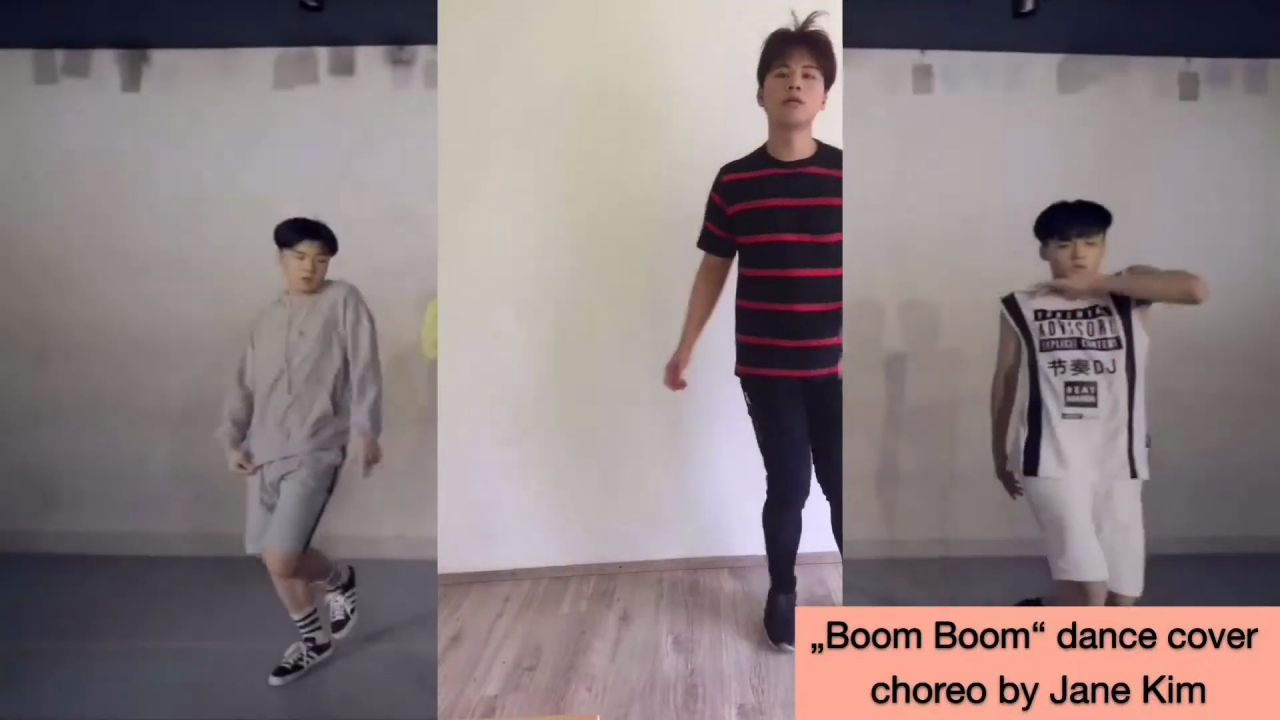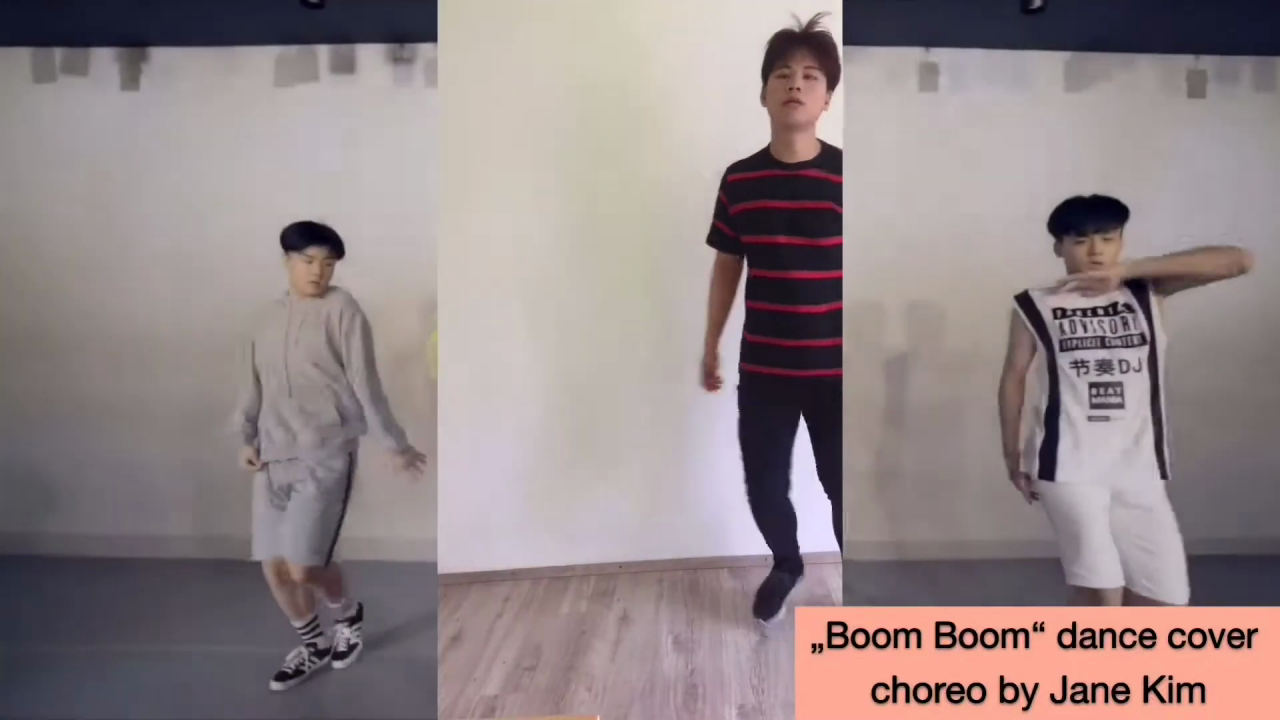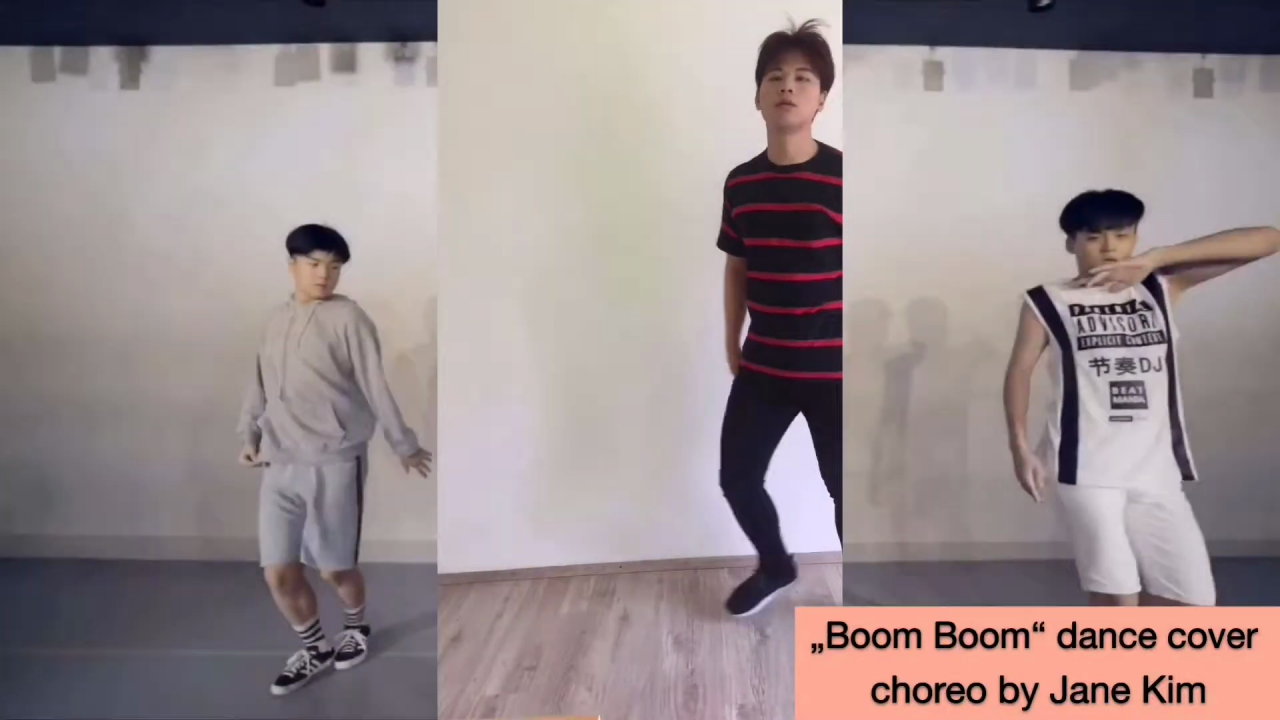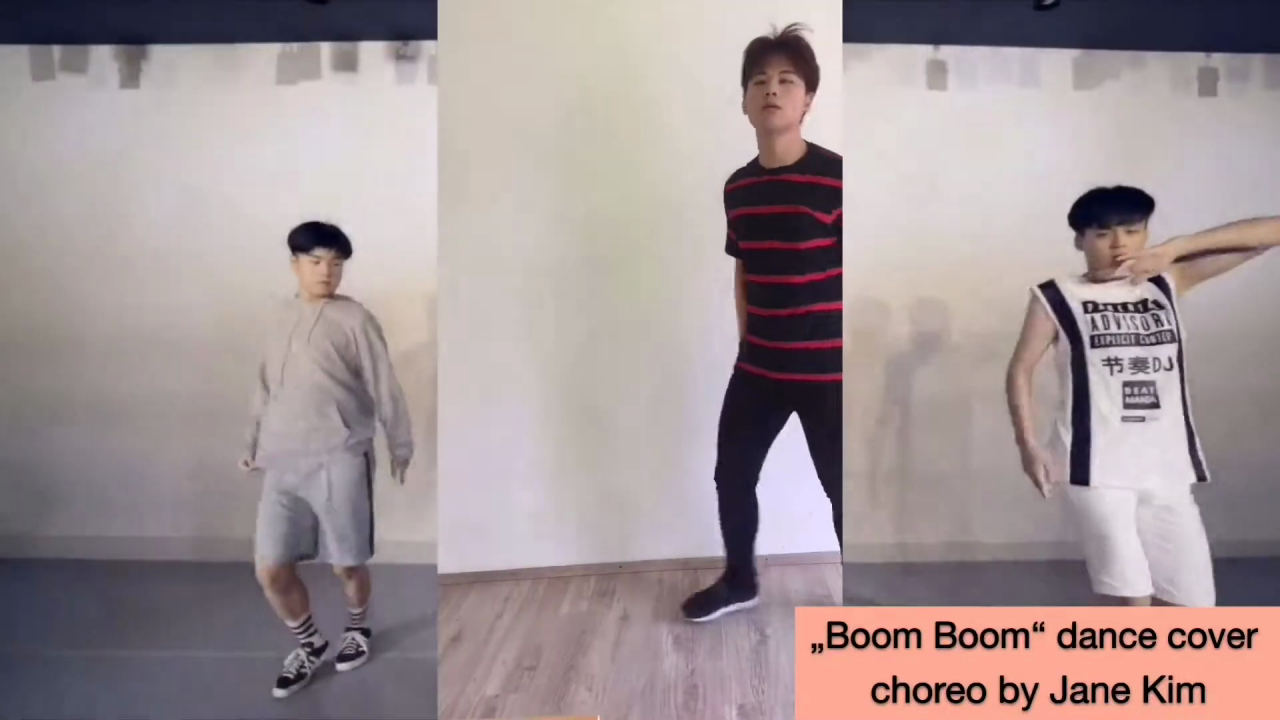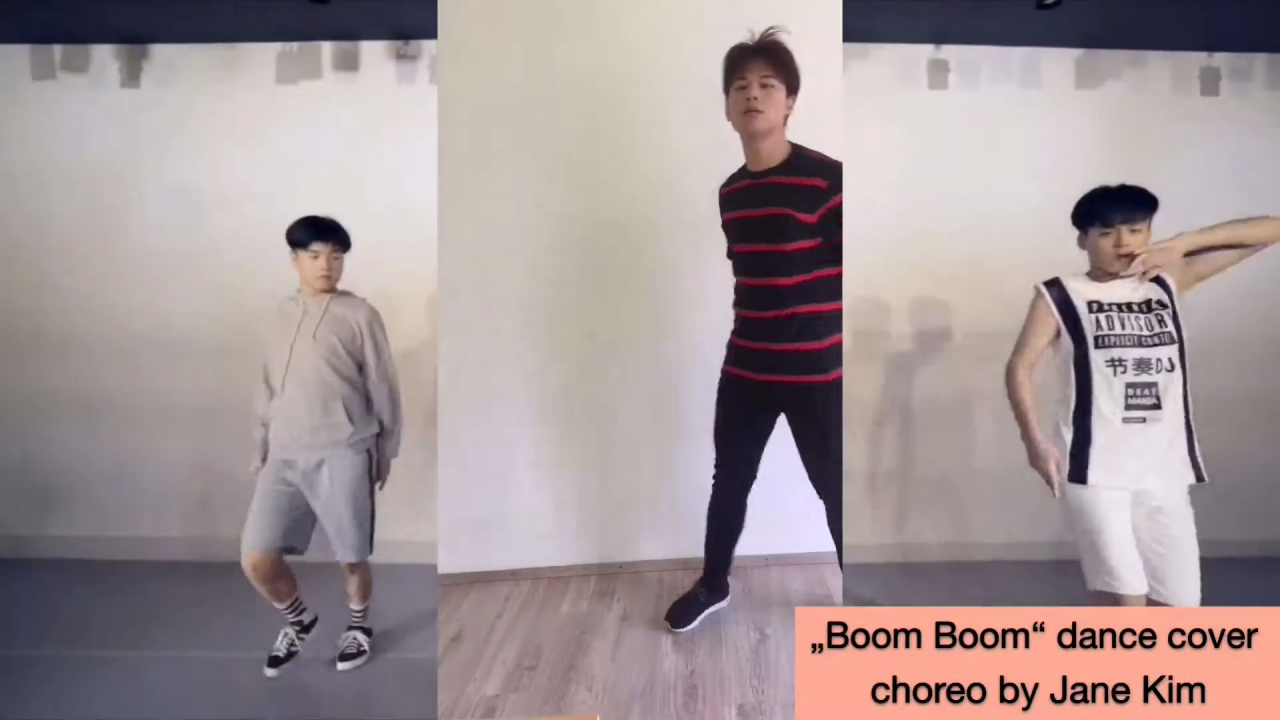
dt=0.1s
person 1, frame 1
left shoulder: (844, 175)
right shoulder: (735, 181)
right elbow: (713, 268)
right wrist: (684, 349)
left hip: (834, 364)
right hip: (766, 367)
left knee: (841, 487)
right knee: (789, 485)
right ankle: (781, 591)
person 1, frame 2
left shoulder: (848, 176)
right shoulder: (739, 181)
right wrist: (710, 347)
left hip: (833, 368)
right hip: (763, 367)
left knee: (842, 488)
right knee: (764, 486)
right ankle: (787, 563)
person 1, frame 3
left shoulder: (845, 178)
right shoulder: (741, 183)
right wrist: (733, 344)
left hip: (835, 369)
right hip: (763, 369)
left knee: (844, 489)
right knee: (737, 478)
right ankle: (774, 564)
person 1, frame 4
left shoulder: (836, 177)
right shoulder: (737, 188)
left elbow: (850, 272)
left hip: (825, 369)
right hip: (757, 367)
left knee: (840, 488)
right knee: (732, 476)
right ankle: (739, 579)
person 1, frame 5
left shoulder: (824, 177)
right shoulder: (732, 192)
left elbow: (844, 268)
left wrist: (841, 355)
left hip: (816, 370)
right hip: (744, 368)
left knee: (834, 489)
right knee: (729, 480)
right ankle: (712, 584)
person 2, frame 1
left shoulder: (343, 300)
right shoulder: (267, 318)
left elbow: (364, 369)
right elbow: (244, 385)
left wrist: (366, 430)
right wrist: (232, 442)
left hip: (315, 453)
right hip: (265, 455)
left knee: (282, 559)
right knee: (278, 563)
left ankle: (339, 581)
right ankle: (313, 639)
person 2, frame 2
left shoulder: (342, 308)
right shoulder: (271, 318)
left elbow: (363, 381)
right elbow: (253, 384)
left wrist: (395, 441)
right wrist: (246, 438)
left hip: (326, 457)
right hip: (275, 459)
left knee: (302, 566)
right knee: (273, 567)
left ankle: (347, 614)
right ankle: (314, 645)
person 2, frame 3
left shoulder: (348, 318)
right shoulder: (278, 320)
left elbow: (375, 388)
right elbow: (260, 386)
left wrist: (406, 445)
right wrist: (250, 437)
left hip: (334, 460)
right hip: (281, 463)
left knee: (334, 568)
right knee: (277, 572)
left ankle: (357, 627)
right ankle: (315, 649)
person 2, frame 4
left shoulder: (356, 320)
right shoulder: (282, 317)
left elbow: (384, 391)
left wrist: (401, 450)
right wrist: (253, 441)
left hip: (339, 459)
right hip: (283, 461)
left knee: (348, 563)
right knee: (271, 571)
left ankle: (356, 630)
right ankle: (309, 646)
person 2, frame 5
left shoulder: (359, 315)
right shoulder: (283, 313)
left elbow: (382, 386)
left wrist: (386, 451)
right wrist: (262, 446)
left hip: (342, 453)
right hip: (285, 455)
left knee: (350, 558)
right knee: (256, 560)
left ankle: (359, 627)
right ankle: (298, 621)
person 3, frame 1
left shoulder: (1131, 288)
right shoulder: (1020, 307)
left elbow: (1196, 290)
right elbow: (1005, 380)
left wrist: (1098, 284)
right wrist: (999, 450)
left hip: (1120, 462)
right hip: (1051, 460)
left knee: (1122, 595)
right knee: (1089, 587)
person 3, frame 2
left shoulder: (1147, 289)
right shoulder: (1033, 306)
right elbow: (1014, 379)
left wrist: (1127, 270)
right wrist: (1013, 452)
left hip: (1138, 468)
right hip: (1067, 464)
left knee: (1167, 598)
right knee: (1102, 593)
person 3, frame 3
left shoulder: (1164, 285)
right shoulder: (1046, 301)
right elbow: (1019, 375)
left wrist: (1156, 258)
right wrist: (1021, 447)
left hip: (1157, 468)
right hip: (1085, 466)
left knee: (1194, 599)
right knee: (1119, 598)
person 3, frame 4
left shoulder: (1168, 283)
right shoulder: (1054, 299)
right elbow: (1020, 370)
left wrist: (1174, 248)
right wrist: (1027, 443)
left hip: (1166, 469)
right hip: (1095, 467)
left knee: (1190, 602)
right knee: (1127, 600)
person 3, frame 5
left shoulder: (1169, 282)
right shoulder: (1058, 296)
right elbow: (1019, 367)
left wrist: (1183, 243)
right wrist: (1035, 438)
left hip: (1163, 469)
right hip: (1093, 465)
left knee: (1179, 602)
right knee: (1123, 599)
